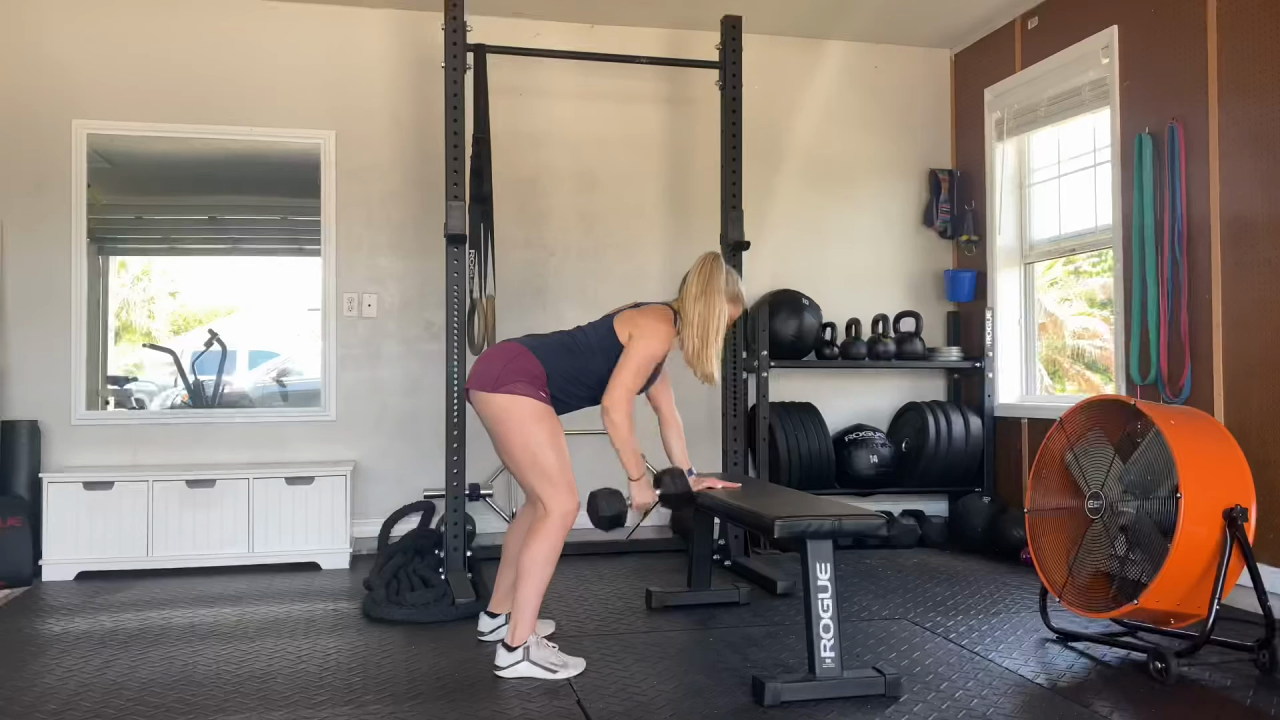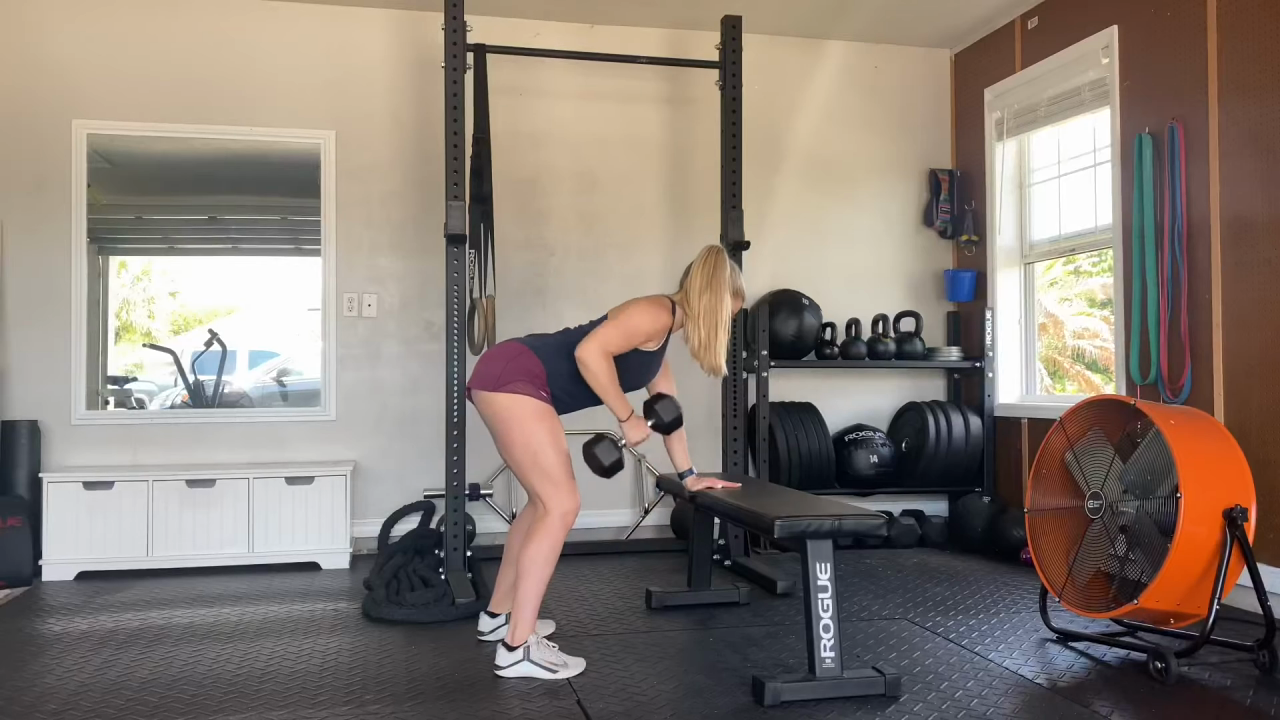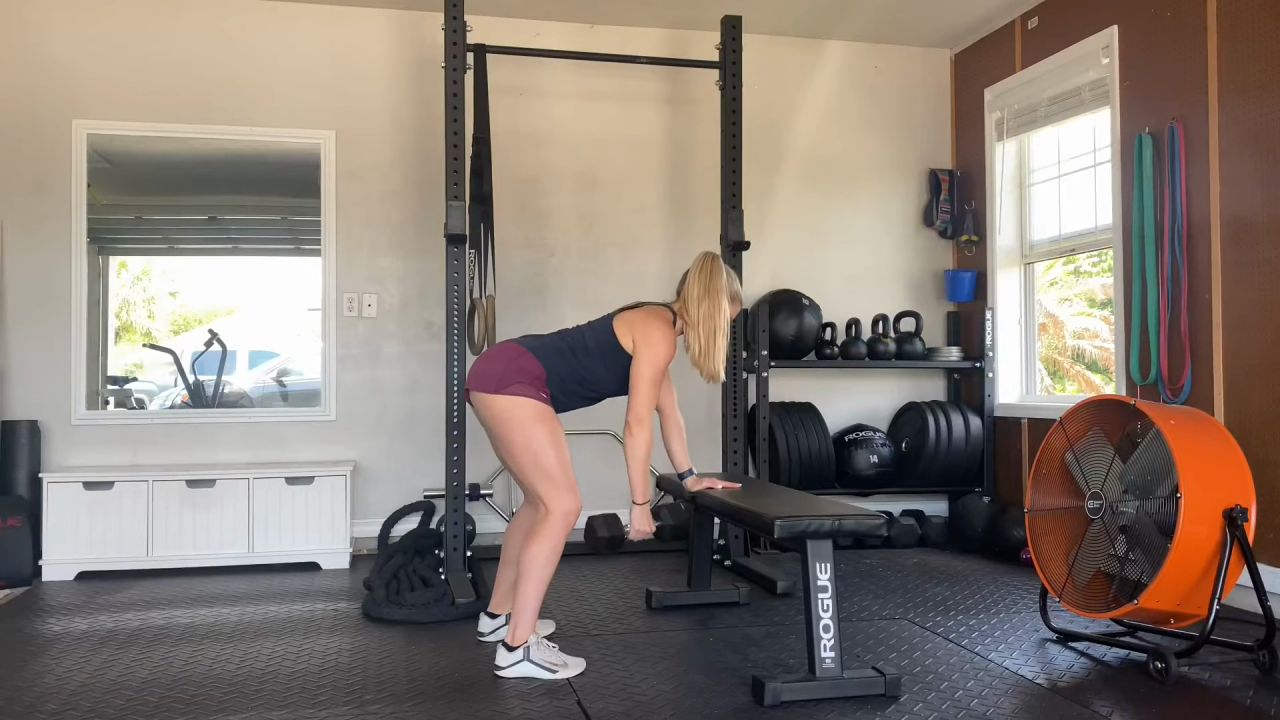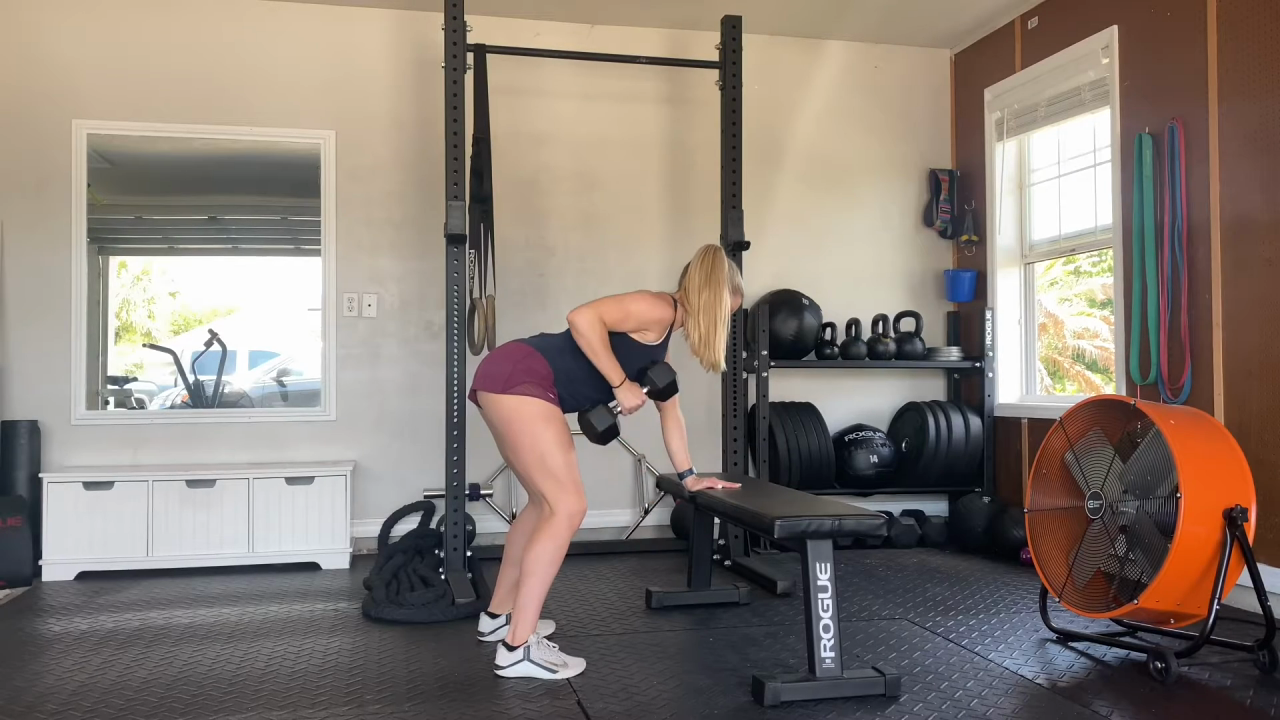
dt=0.5s
person 1, frame 1
left shoulder: (656, 329)
right shoulder: (660, 326)
left elbow: (666, 409)
right elbow: (615, 404)
left wrist: (688, 476)
right wrist: (637, 479)
left hip: (505, 377)
right hip: (512, 378)
left knee: (544, 501)
right knee: (560, 507)
left ankle: (499, 615)
right ankle: (517, 648)
person 1, frame 2
left shoulder: (660, 329)
right shoulder: (657, 313)
right elbow: (589, 351)
left wrist: (688, 476)
right wrist: (628, 419)
left hip: (507, 379)
right hip: (514, 377)
left knee: (546, 501)
right knee: (561, 506)
left ankle: (499, 615)
right ankle: (518, 648)
person 1, frame 3
left shoulder: (655, 328)
right shoulder: (660, 332)
left elbow: (668, 409)
right elbow: (638, 424)
left wrist: (688, 477)
right wrist: (640, 506)
left hip: (502, 377)
right hip: (513, 379)
left knee: (542, 502)
right knee: (562, 508)
left ankle: (498, 615)
right ankle: (518, 647)
person 1, frame 4
left shoulder: (660, 331)
right shoulder: (659, 309)
left elbow: (668, 405)
right elbow: (581, 318)
left wrist: (688, 476)
right wrist: (622, 385)
left hip: (509, 380)
right hip: (519, 378)
left knee: (547, 502)
right knee: (567, 508)
left ankle: (499, 615)
right ankle: (518, 647)
